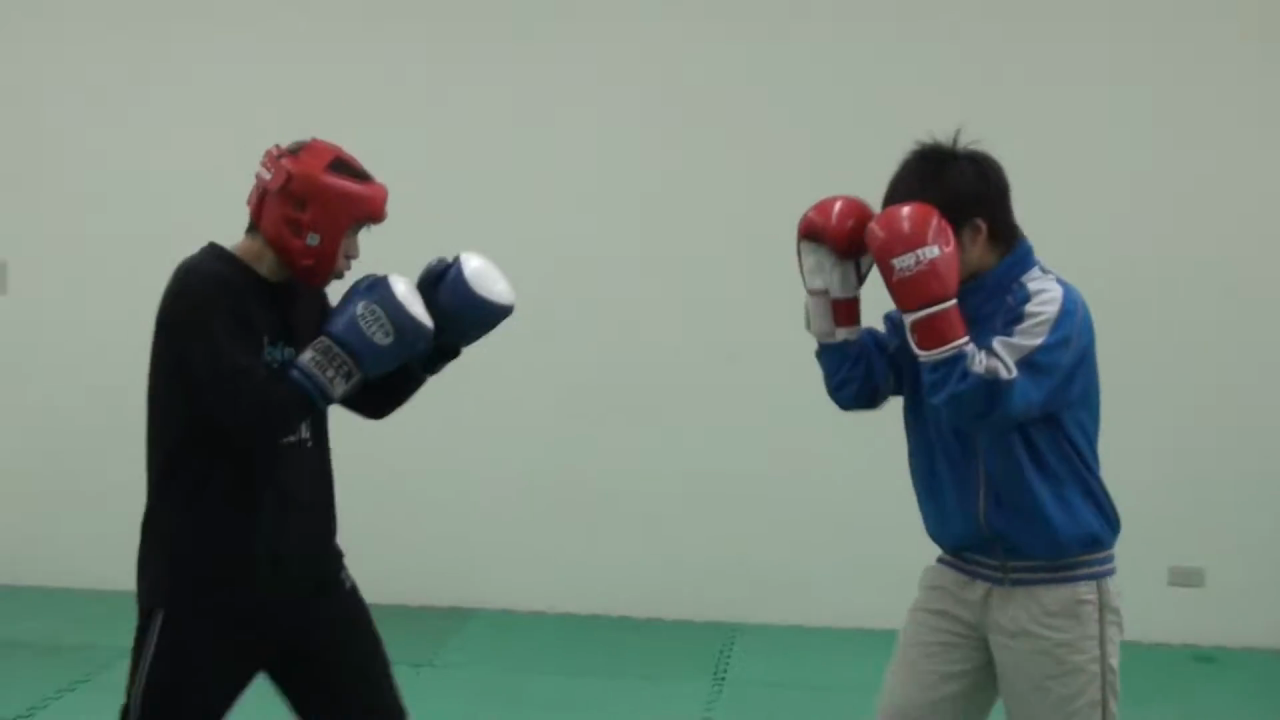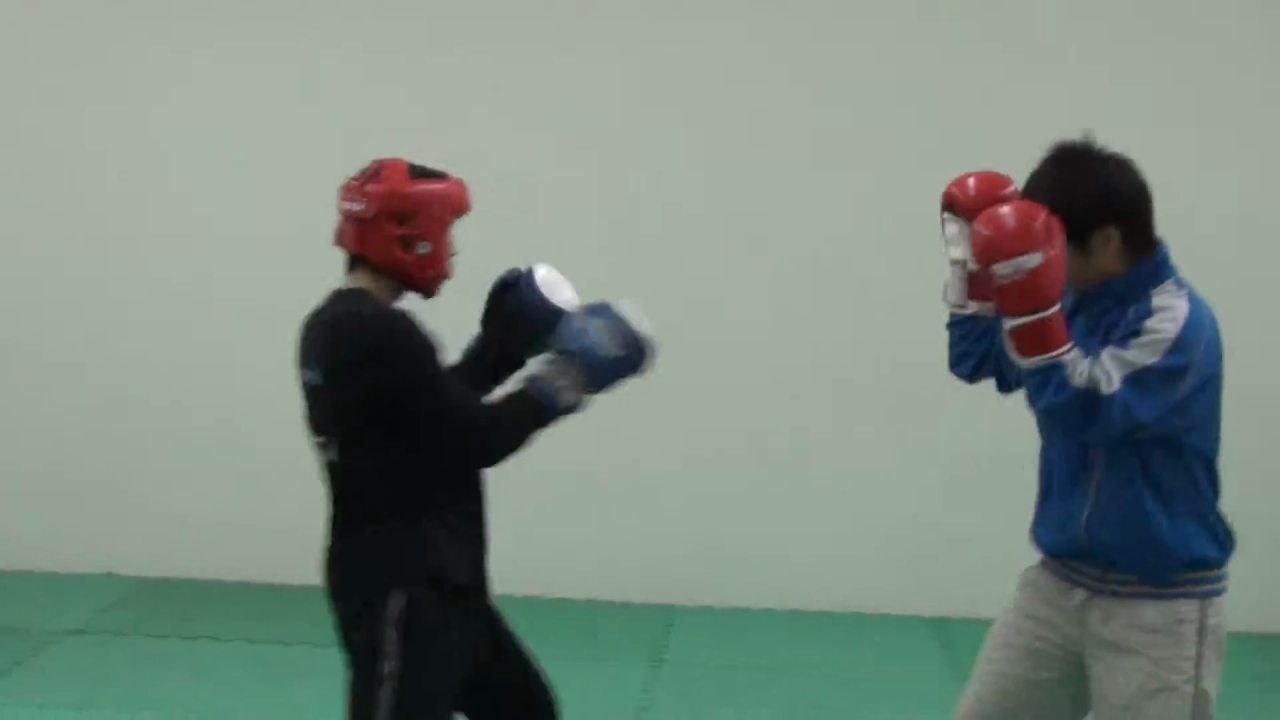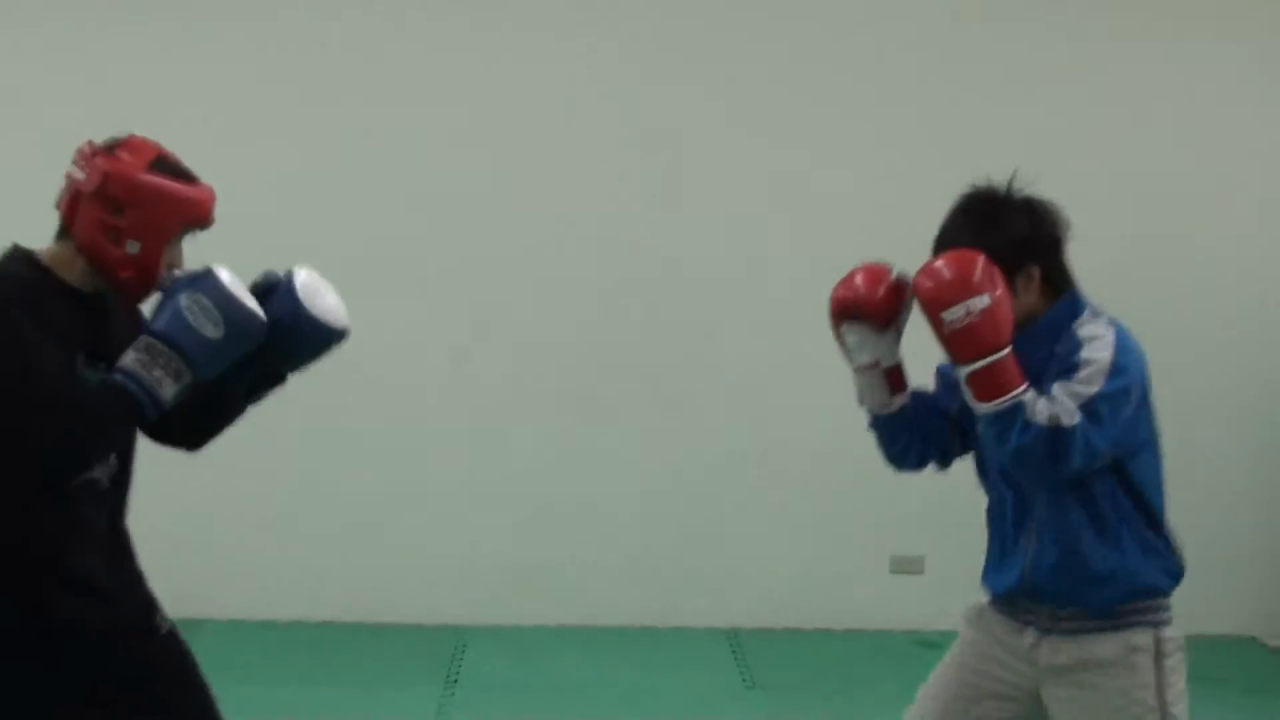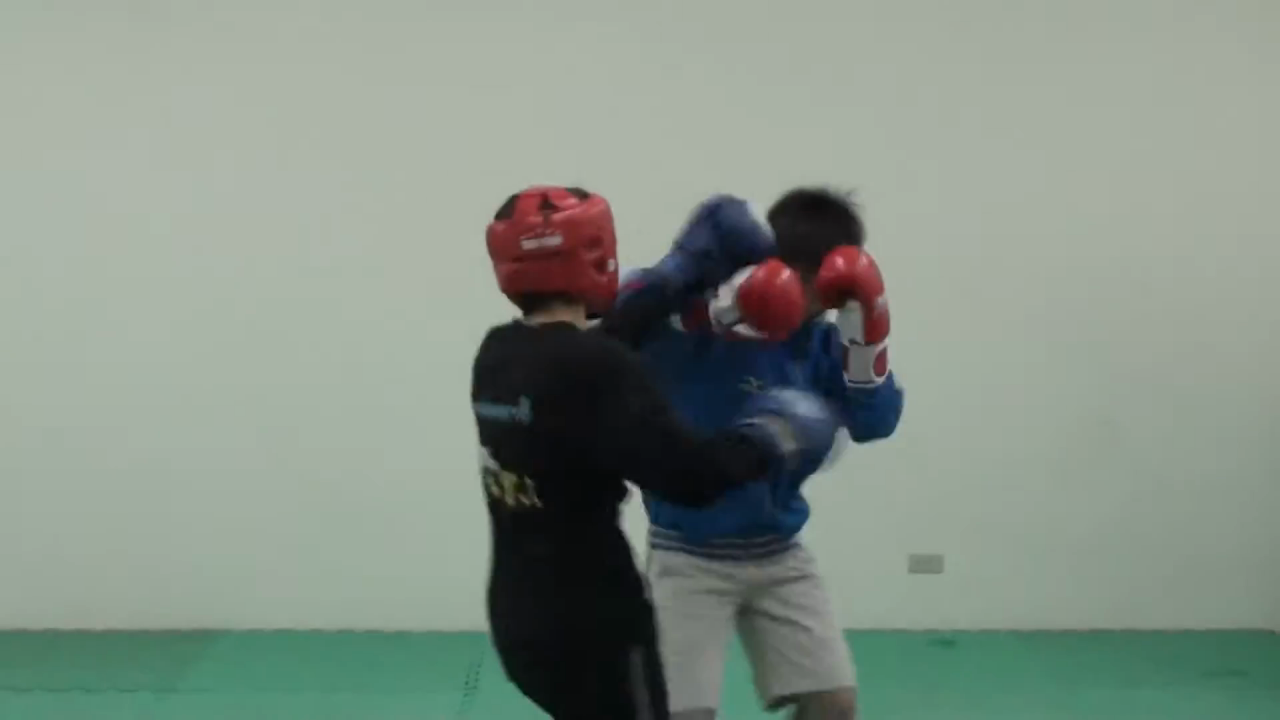
dt=0.7s
person 1, frame 1
left shoulder: (302, 296)
right shoulder: (203, 289)
left elbow: (375, 397)
right elbow: (249, 419)
left wrist: (440, 337)
right wrist: (345, 351)
left hip: (303, 561)
right hip: (202, 570)
person 1, frame 2
left shoulder: (340, 326)
right shoulder: (375, 331)
left elbow: (444, 410)
right elbow: (475, 442)
left wrist: (504, 339)
right wrist: (571, 368)
left hip: (433, 572)
right hip: (396, 579)
person 1, frame 3
left shoulder: (108, 309)
left elbow: (184, 423)
right elbow: (64, 439)
left wrist: (266, 355)
right wrist: (166, 354)
left hip: (98, 583)
person 1, frame 4
left shoulder: (497, 352)
right shoulder: (587, 369)
right elbow: (686, 477)
left wrist: (688, 264)
right wrist: (779, 434)
left hip: (521, 613)
right hip: (586, 619)
person 2, frame 1
left shoulder: (1049, 306)
right shoulder: (939, 303)
left elbow: (976, 401)
right elbow: (853, 385)
left wrist: (926, 299)
right wrist: (832, 288)
left hip: (1056, 586)
right hip: (960, 577)
person 2, frame 2
left shoulder: (1178, 322)
right shoulder: (1077, 303)
left elbow: (1079, 410)
right elbow: (972, 359)
left wrist: (1029, 302)
right wrist: (975, 253)
right hip: (1060, 583)
person 2, frame 3
left shoulder: (1104, 351)
right shoulder: (984, 339)
left elbow: (1041, 455)
right elbow: (911, 445)
left wrist: (982, 352)
right wrist: (872, 357)
person 2, frame 4
left shoulder: (830, 345)
right shoulder: (704, 323)
left elbow: (873, 420)
left wrist: (866, 329)
left hip: (779, 557)
right hip: (687, 554)
